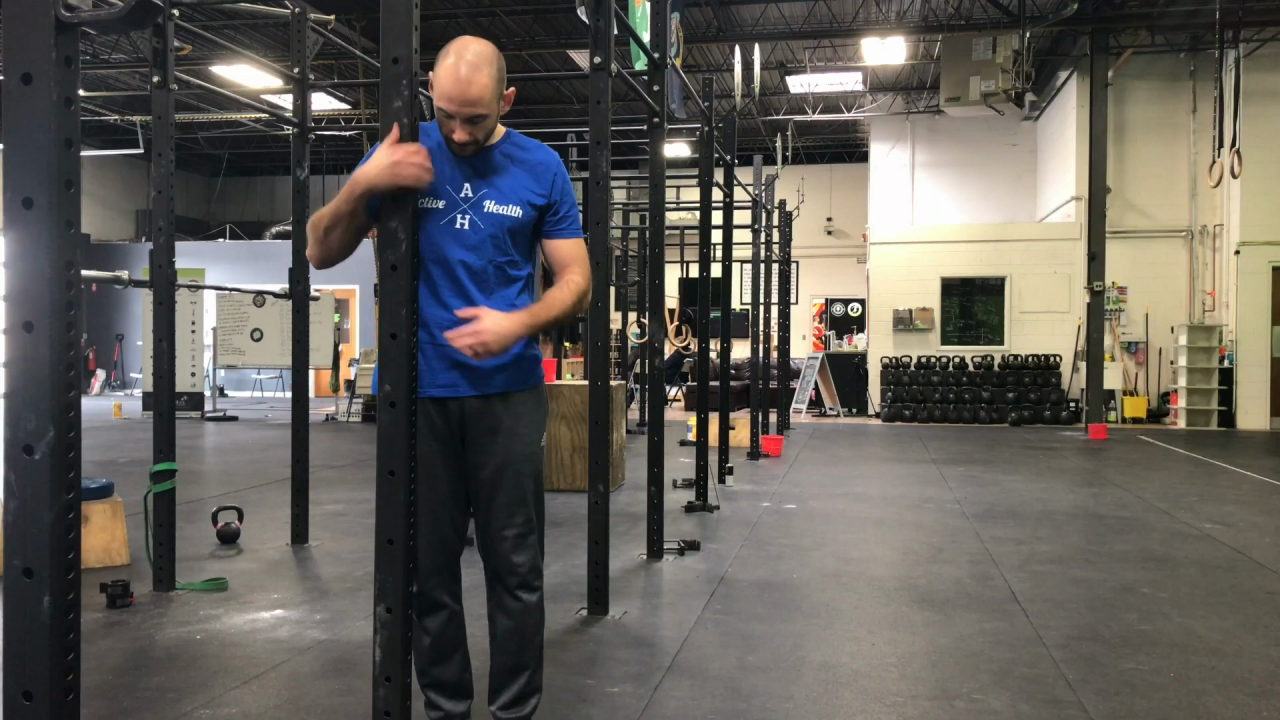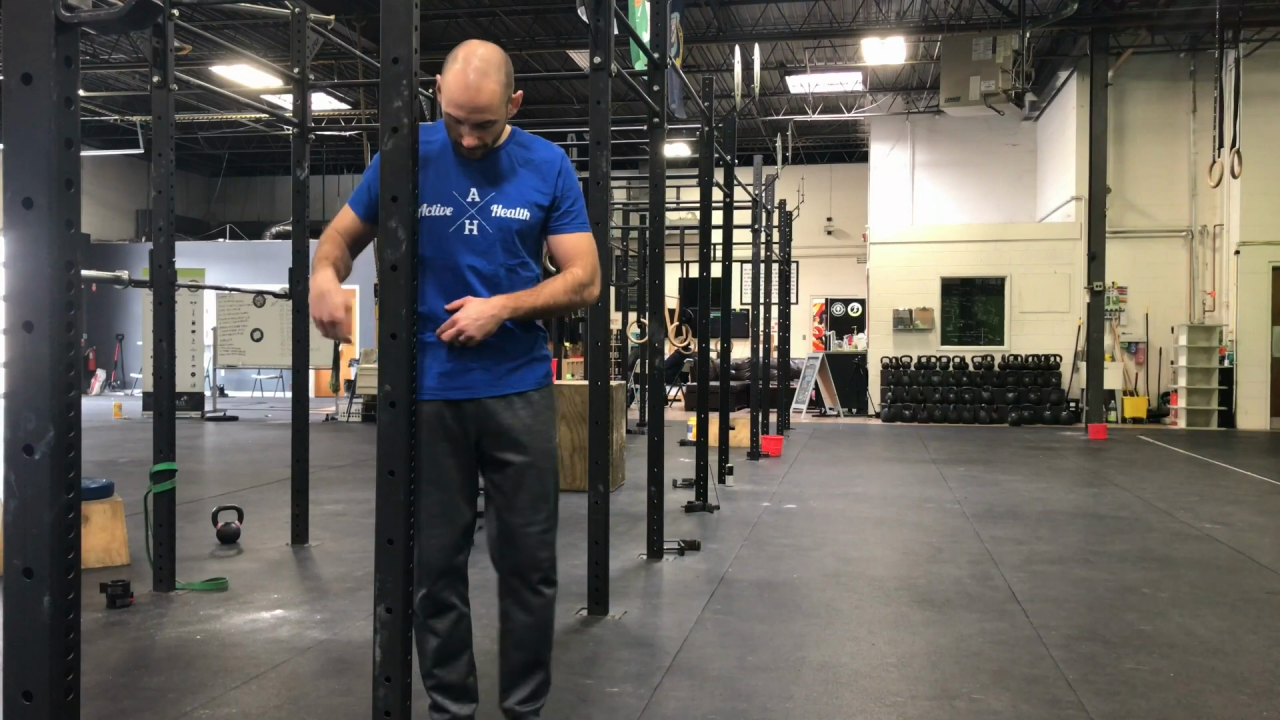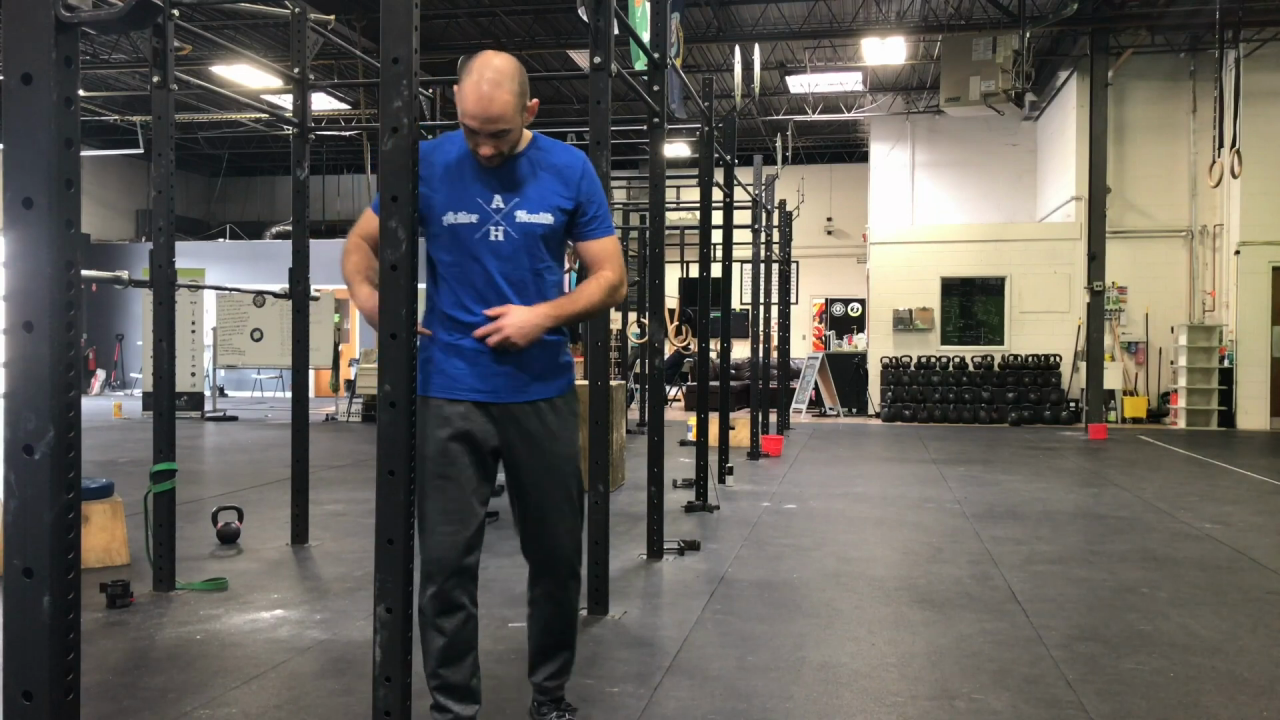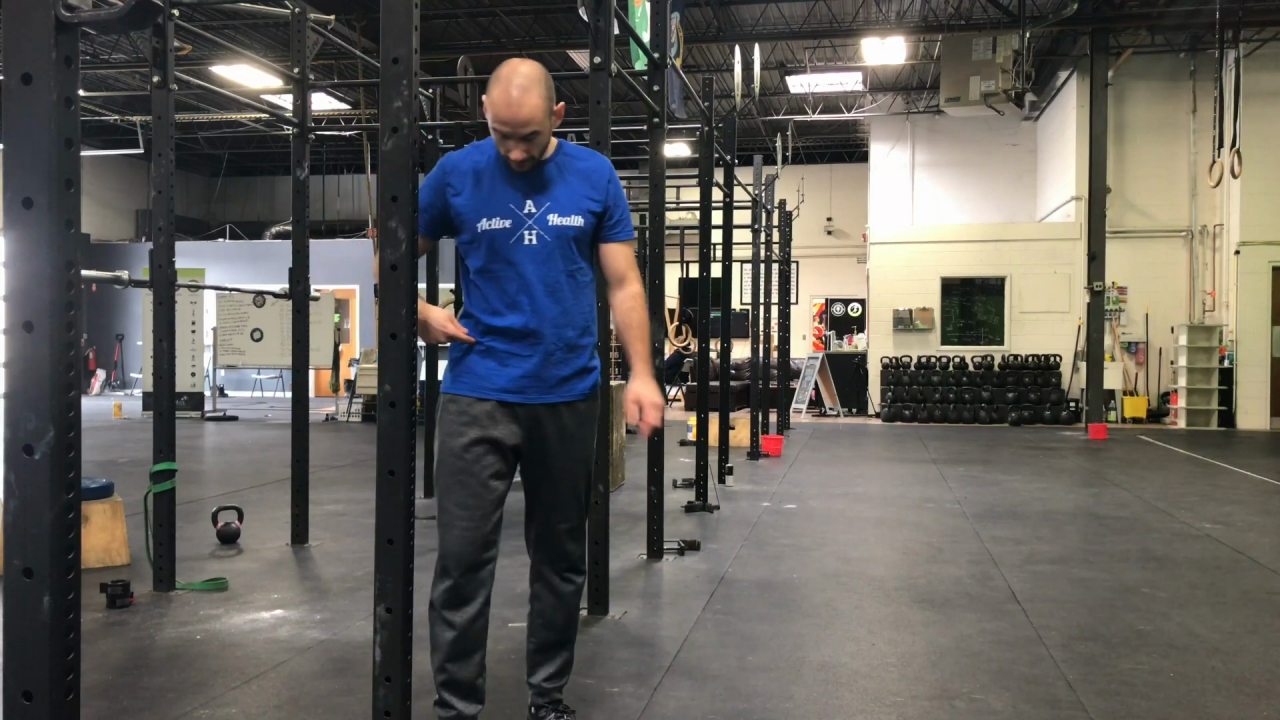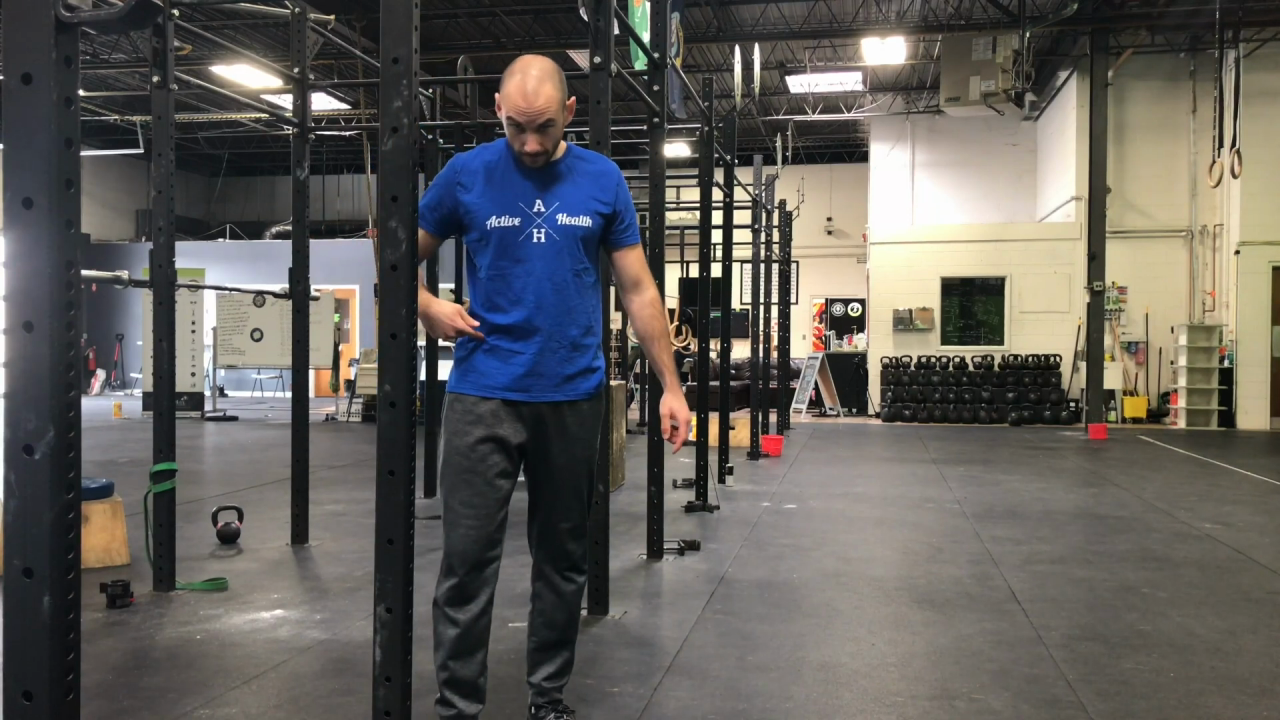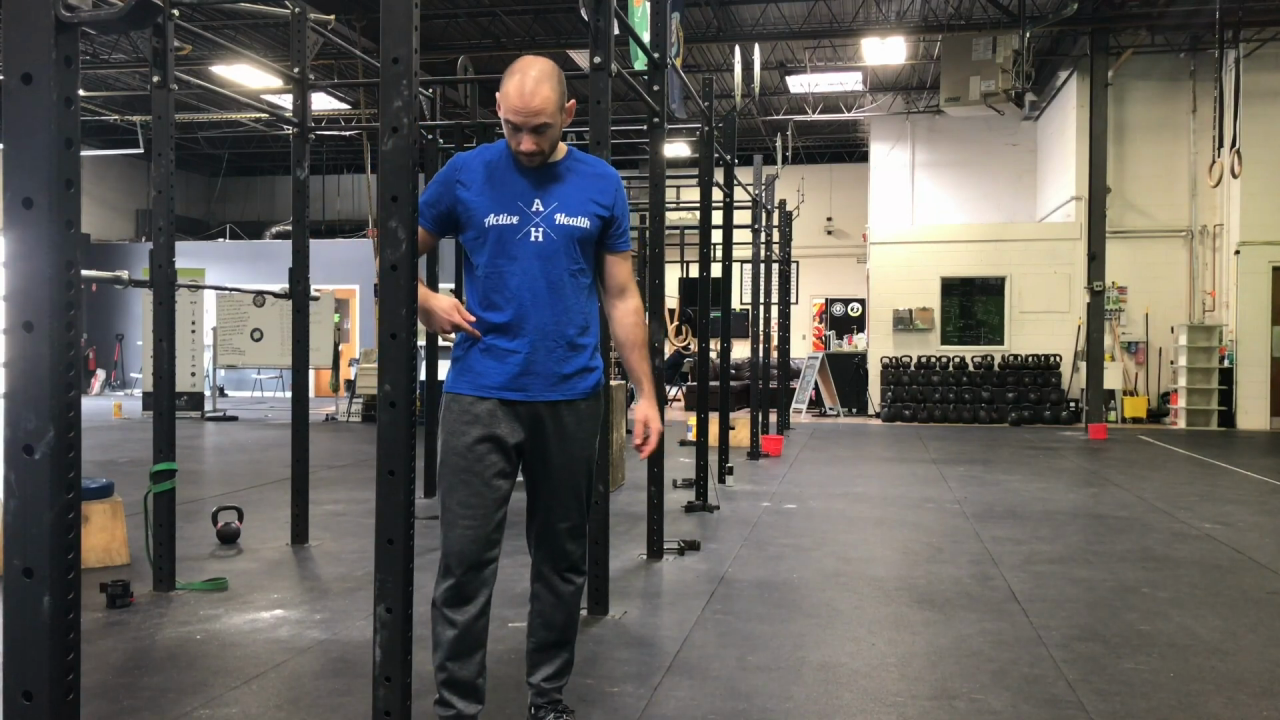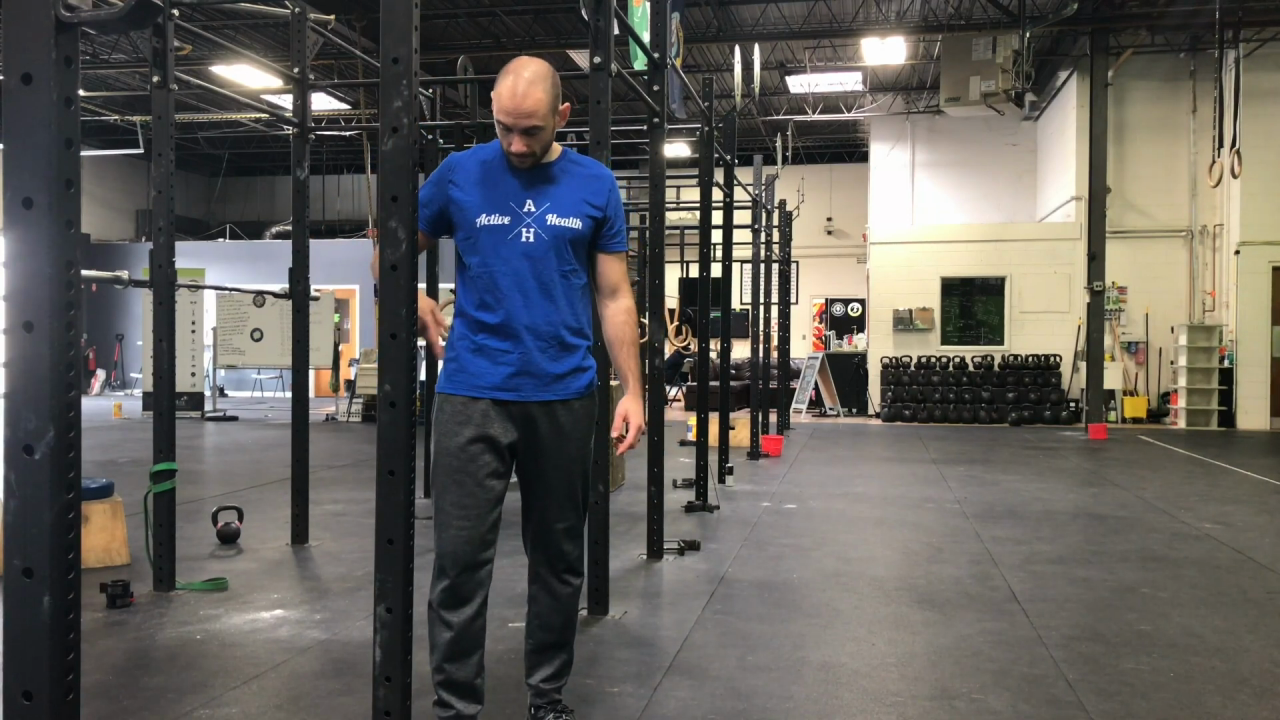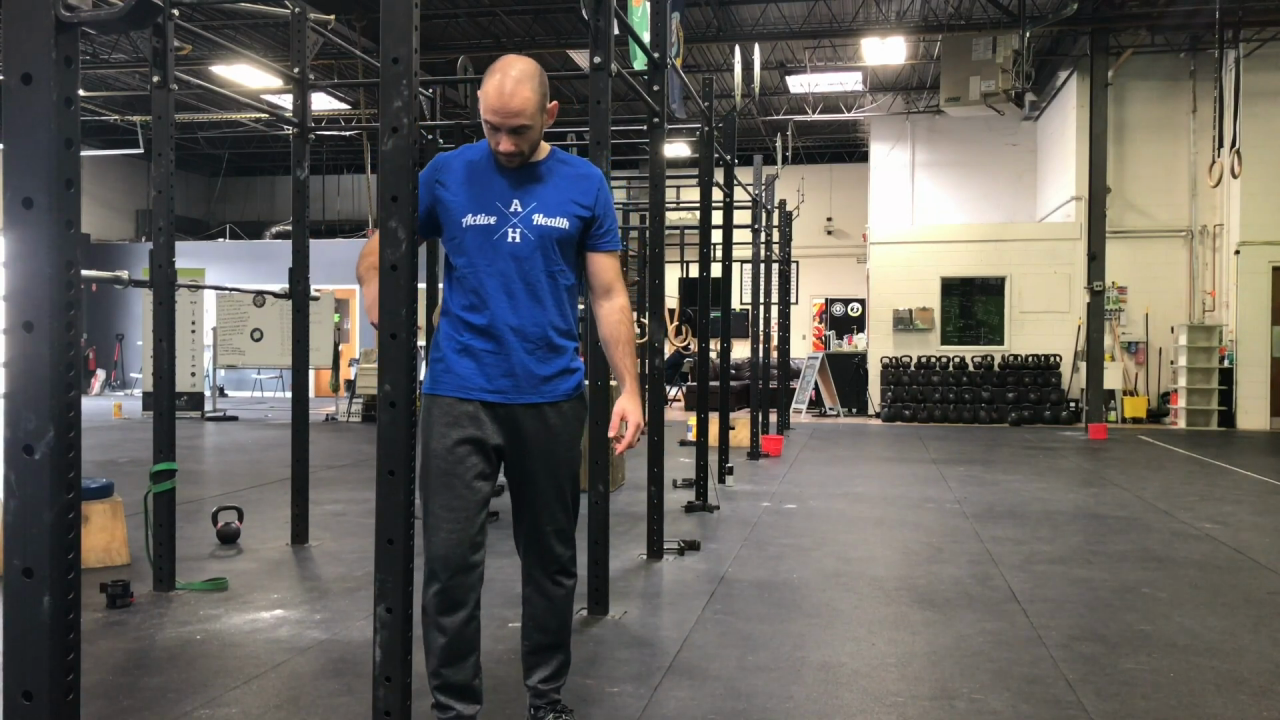
dt=0.5s
person 1, frame 1
left shoulder: (540, 167)
right shoulder: (400, 154)
left elbow: (575, 279)
right elbow: (321, 251)
left wrist: (519, 322)
right wrist: (362, 182)
left hip: (506, 389)
right hip: (416, 390)
left knee: (514, 561)
right knee: (425, 561)
person 1, frame 2
left shoulder: (548, 166)
left elbow: (584, 281)
right elbow: (341, 236)
left wrist: (502, 308)
right wrist: (324, 277)
left hip: (519, 388)
right hip: (428, 391)
left knee: (528, 560)
right knee: (435, 562)
person 1, frame 3
left shoulder: (569, 169)
right shoulder: (427, 164)
left elbow: (611, 278)
right elbow: (361, 242)
left wrist: (544, 315)
right wrist: (367, 298)
left hip: (541, 392)
right hip: (447, 393)
left knee: (555, 554)
right knee: (446, 563)
person 1, frame 4
left shoulder: (596, 175)
right shoulder: (456, 174)
left elbow: (624, 282)
left wrist: (641, 373)
right wrist: (418, 311)
left hip: (569, 393)
right hip: (479, 392)
left knee: (560, 554)
right knee: (463, 555)
person 1, frame 5
left shoulder: (603, 180)
right shoulder: (465, 174)
left elbow: (638, 289)
left wrist: (670, 385)
right wrist: (427, 307)
left hip: (573, 395)
right hip: (483, 392)
left knee: (563, 554)
right knee: (468, 556)
person 1, frame 6
left shoulder: (601, 184)
right shoulder: (464, 174)
left elbow: (621, 296)
left wrist: (646, 392)
right wrist: (426, 302)
left hip: (570, 396)
right hip: (479, 393)
left knee: (561, 555)
right knee: (466, 557)
person 1, frame 7
left shoulder: (595, 184)
right shoulder: (459, 175)
left elbow: (614, 296)
left wrist: (631, 390)
right wrist: (416, 305)
left hip: (562, 396)
right hip: (471, 393)
left knee: (557, 556)
right knee: (460, 558)
person 1, frame 8
left shoulder: (584, 184)
right shoulder: (446, 174)
left elbow: (608, 294)
right elbow: (377, 251)
left wrist: (629, 388)
right wrist: (378, 295)
left hip: (551, 396)
right hip: (458, 395)
left knee: (550, 556)
right knee: (450, 559)
